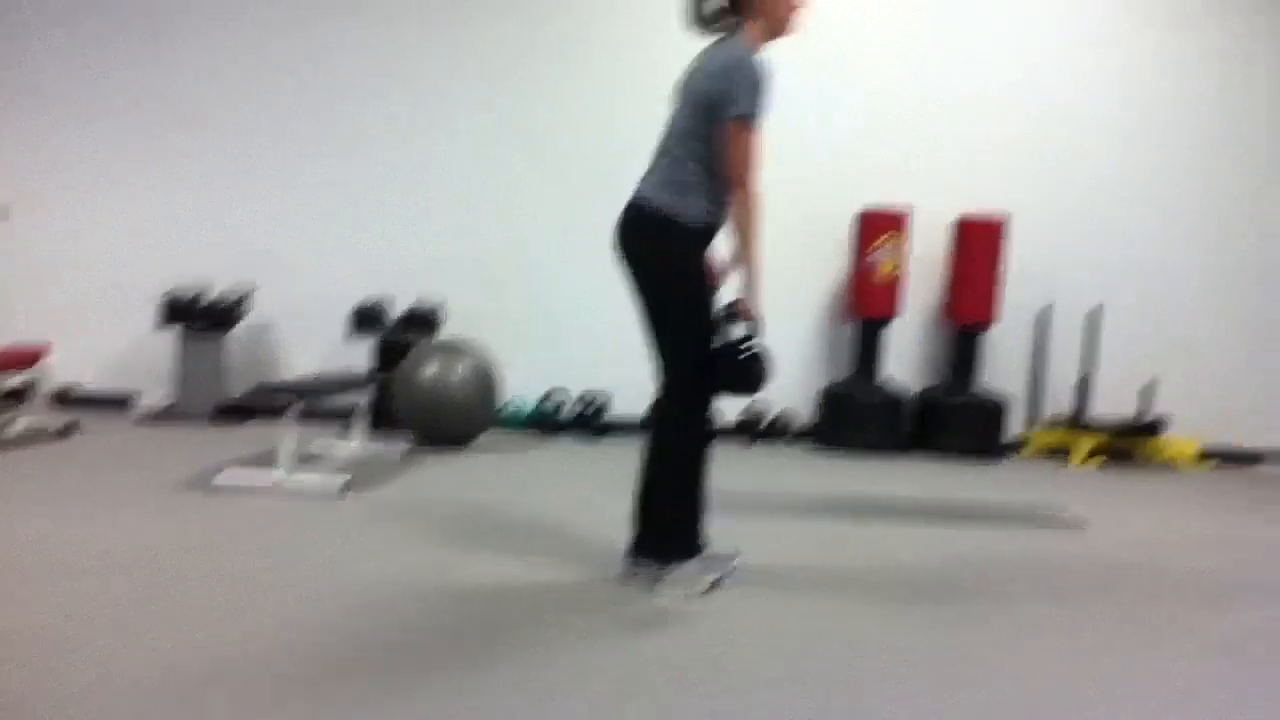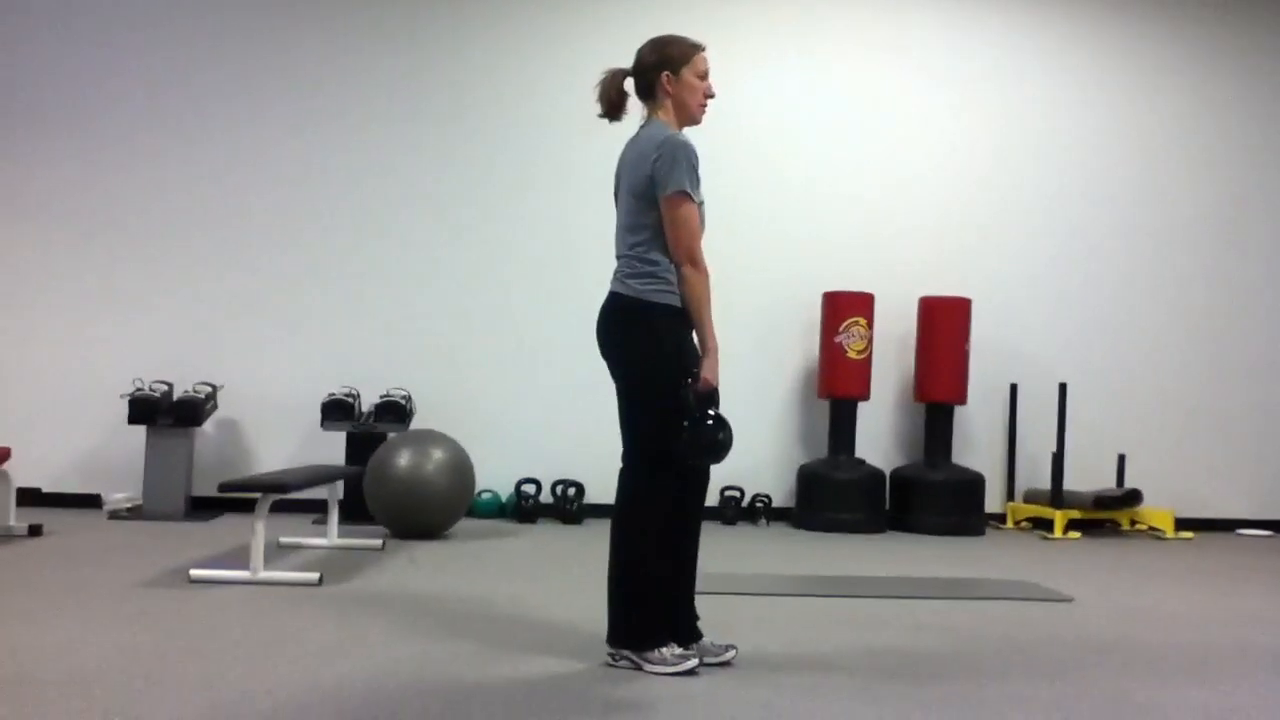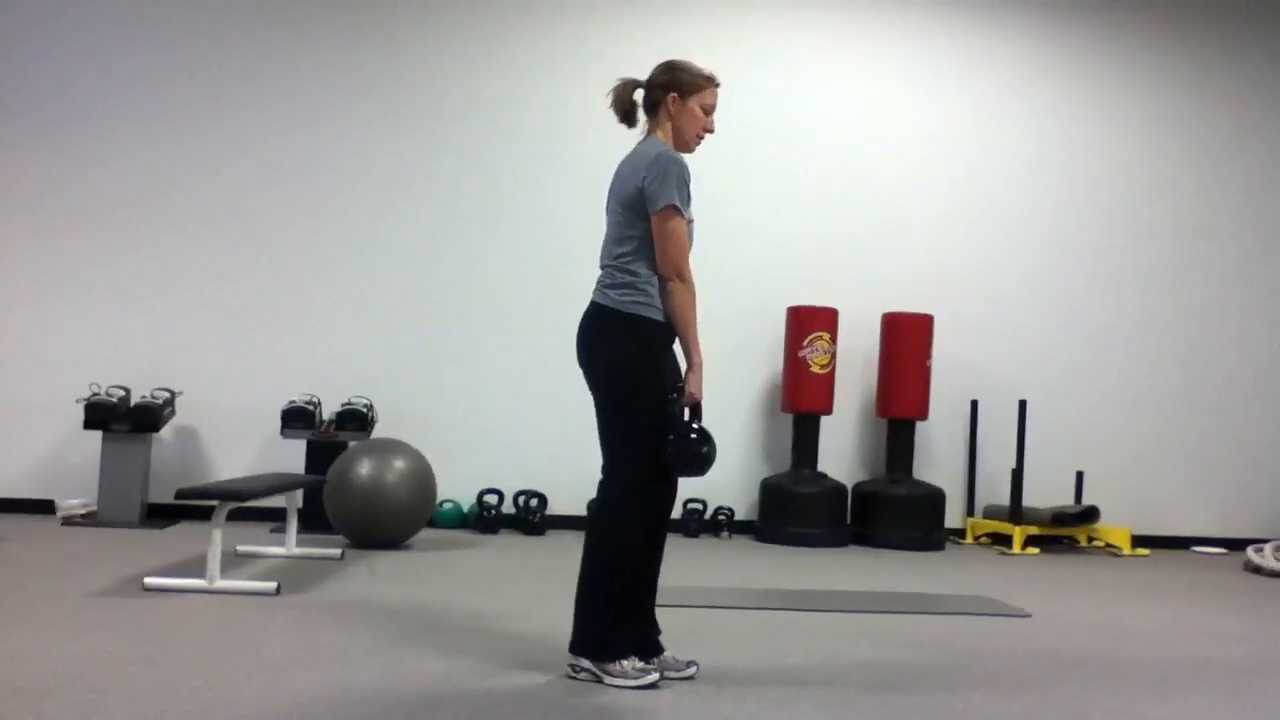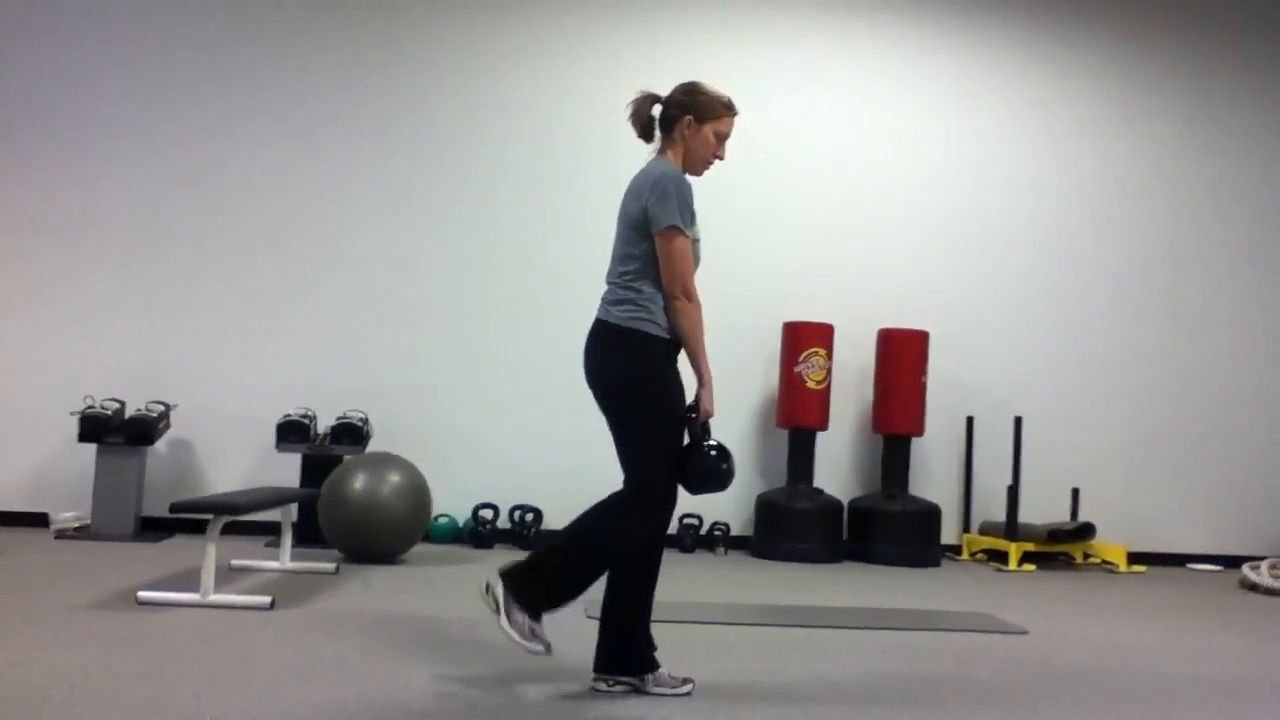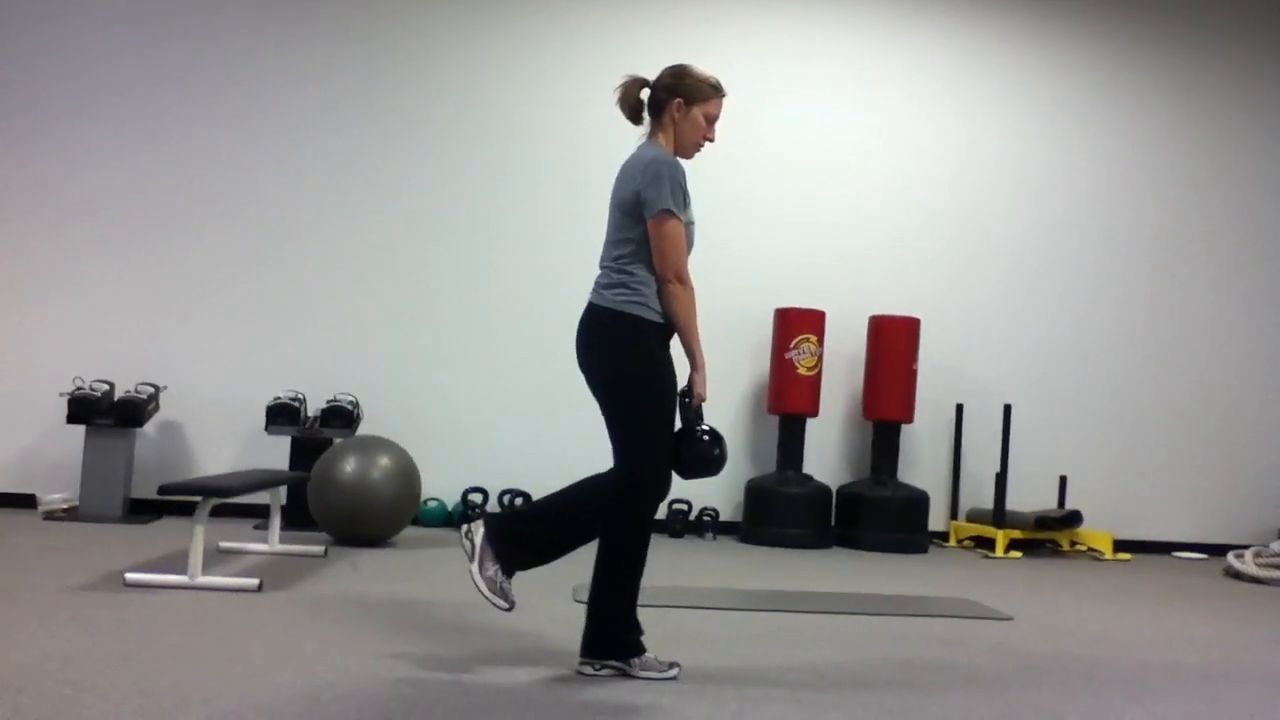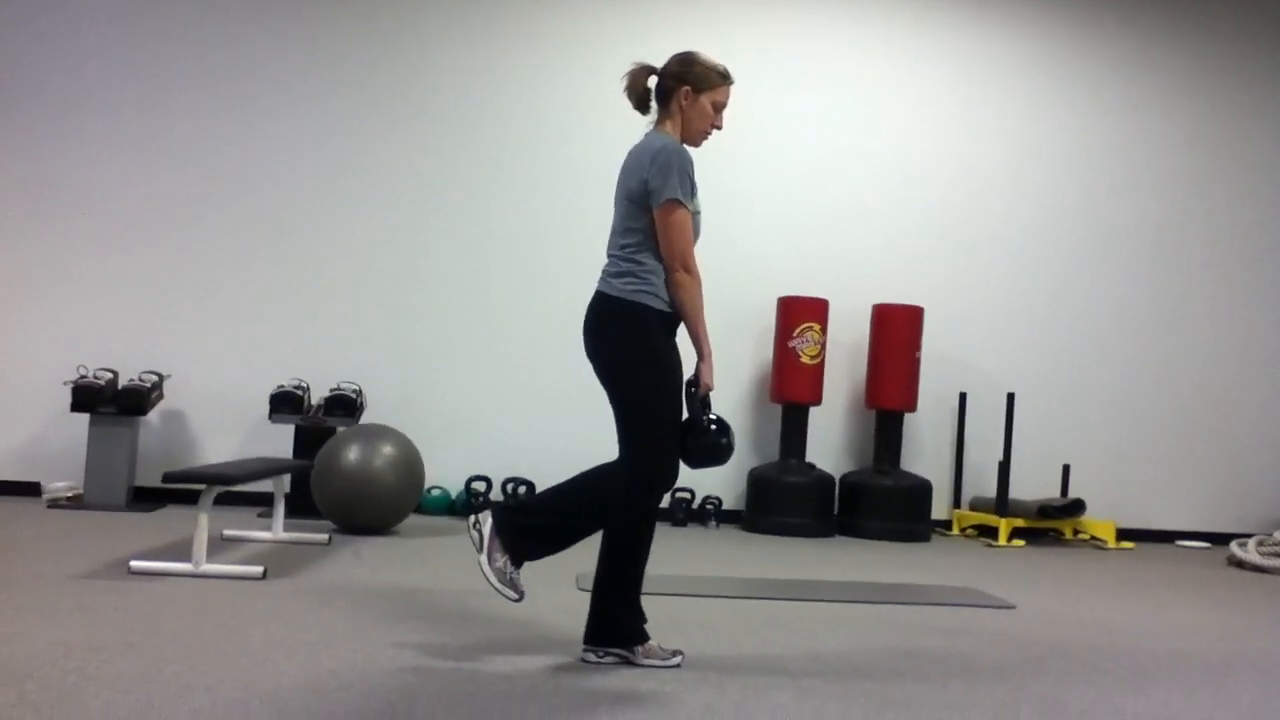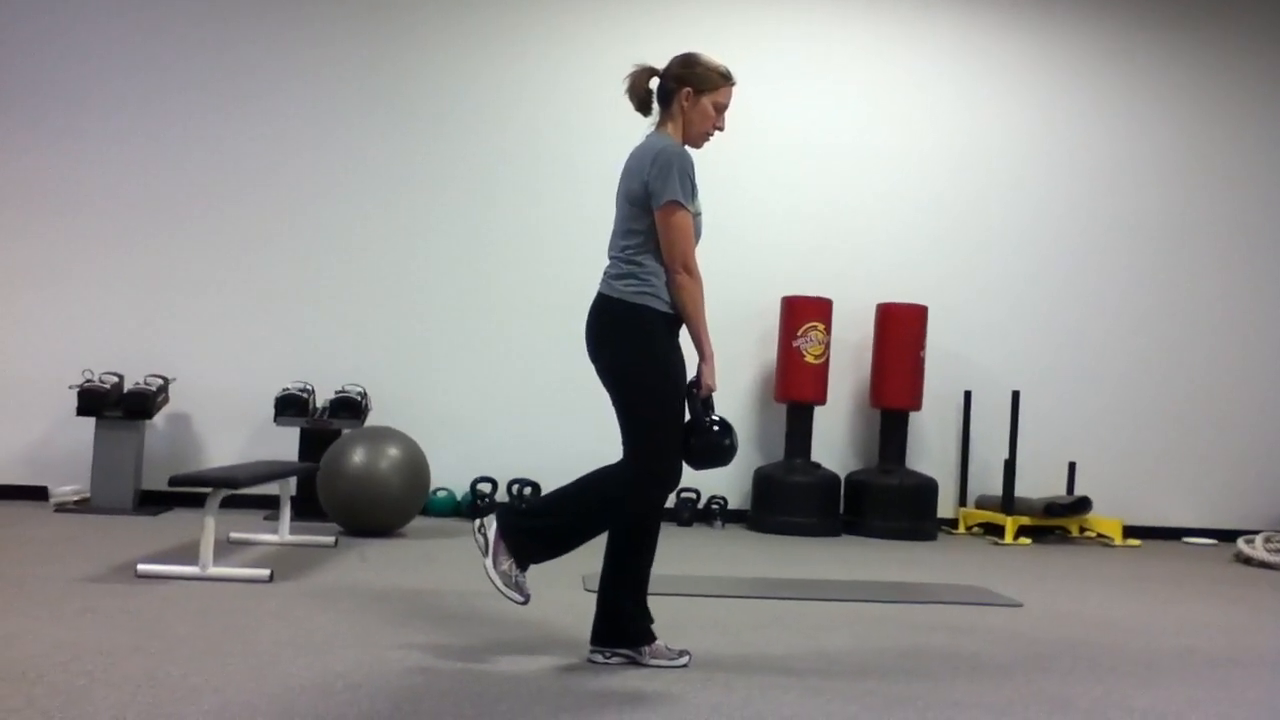
dt=0.7s
person 1, frame 1
left shoulder: (724, 56)
right shoulder: (743, 67)
right elbow: (740, 184)
left wrist: (703, 252)
right wrist: (750, 280)
left hip: (660, 230)
right hip: (664, 237)
left knee: (691, 384)
right knee: (687, 387)
left ankle: (680, 542)
right ankle: (656, 549)
person 1, frame 2
left shoulder: (640, 146)
right shoulder: (672, 149)
right elbow: (688, 261)
left wrist: (691, 345)
right wrist: (709, 349)
left hip: (634, 320)
right hip: (651, 328)
left knee: (680, 474)
right knee: (653, 477)
left ankle: (674, 628)
right ankle: (636, 636)
person 1, frame 3
left shoulder: (639, 160)
right shoulder: (666, 164)
right elbow: (674, 276)
left wrist: (675, 359)
right wrist: (693, 363)
left hip: (617, 335)
right hip: (632, 341)
left knee: (648, 487)
right knee: (632, 488)
left ankle: (635, 642)
right ankle: (597, 646)
person 1, frame 4
left shoulder: (653, 179)
right shoulder: (669, 184)
right elbow: (680, 296)
left wrist: (684, 377)
right wrist: (704, 380)
left hip: (627, 351)
right hip: (635, 355)
left knee: (650, 497)
right knee: (650, 495)
left ankle: (624, 662)
right ankle: (522, 587)
person 1, frame 5
left shoulder: (644, 164)
right shoulder: (662, 167)
right elbow: (673, 279)
left wrist: (682, 361)
right wrist: (698, 365)
left hip: (618, 334)
right hip: (628, 338)
left knee: (640, 480)
right knee: (642, 479)
left ankle: (612, 647)
right ankle: (500, 538)
person 1, frame 6
left shoulder: (649, 152)
right shoulder: (670, 156)
right elbow: (680, 269)
left wrist: (689, 350)
right wrist: (704, 354)
left hip: (625, 323)
right hip: (636, 328)
left knee: (645, 470)
right knee: (650, 470)
left ankle: (616, 635)
right ankle: (508, 528)
person 1, frame 7
left shoulder: (650, 154)
right shoulder: (671, 158)
right elbow: (681, 270)
left wrist: (691, 352)
right wrist: (706, 356)
left hip: (628, 325)
right hip: (637, 329)
left knee: (649, 471)
right knee: (652, 471)
left ankle: (622, 635)
right ankle: (512, 532)
